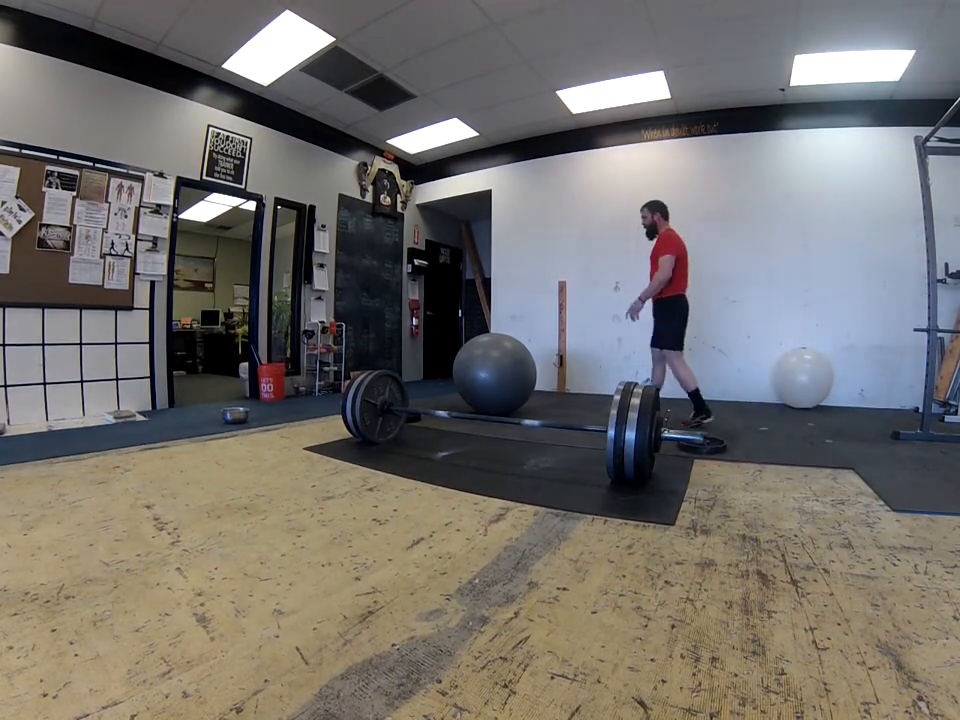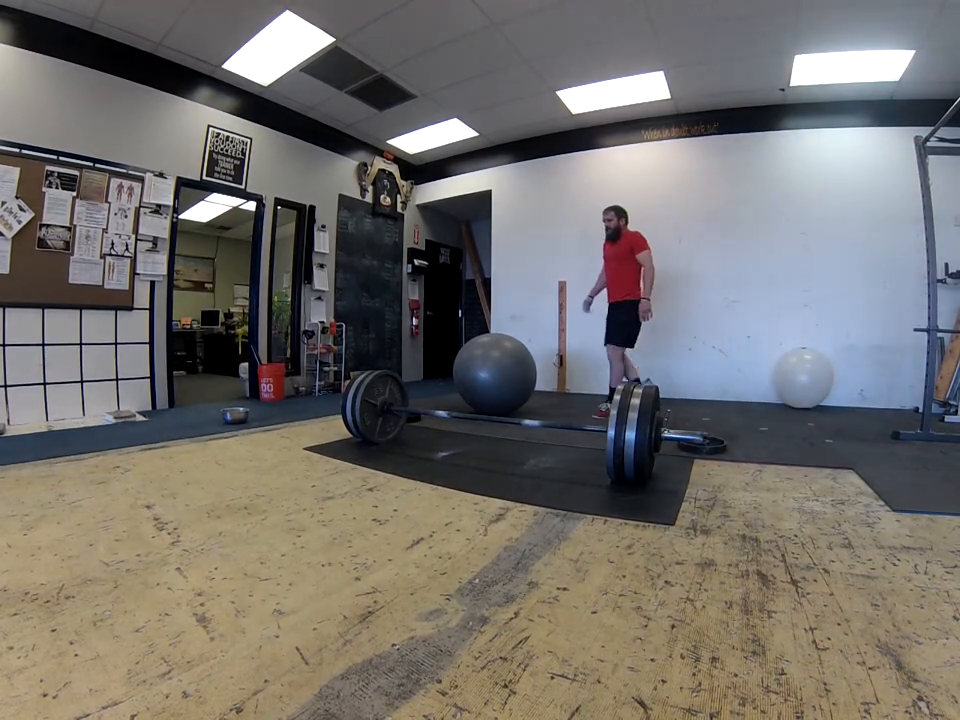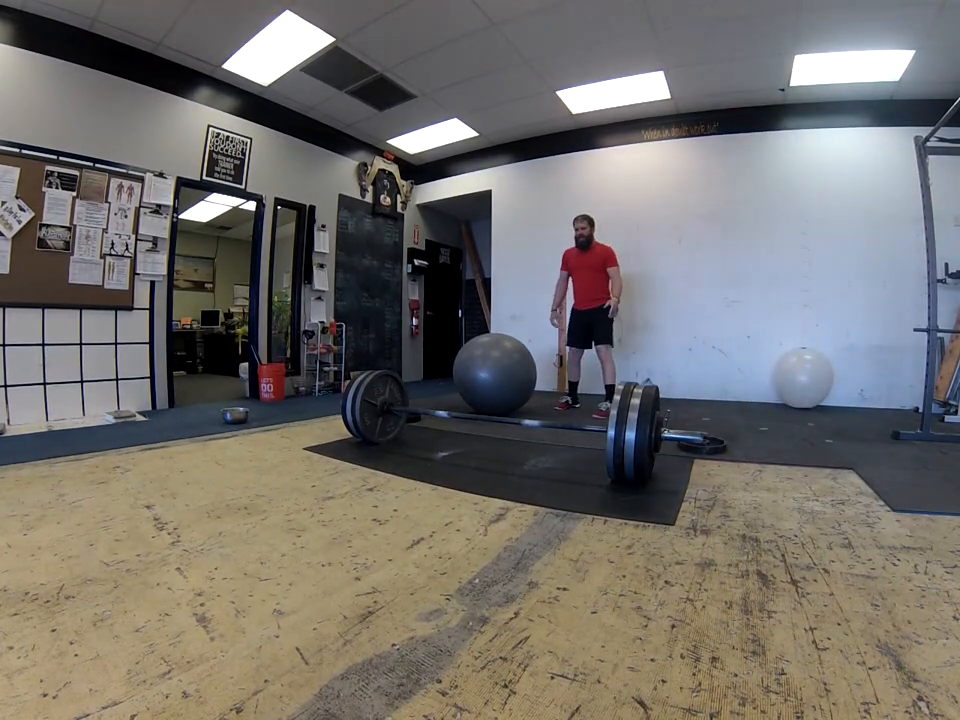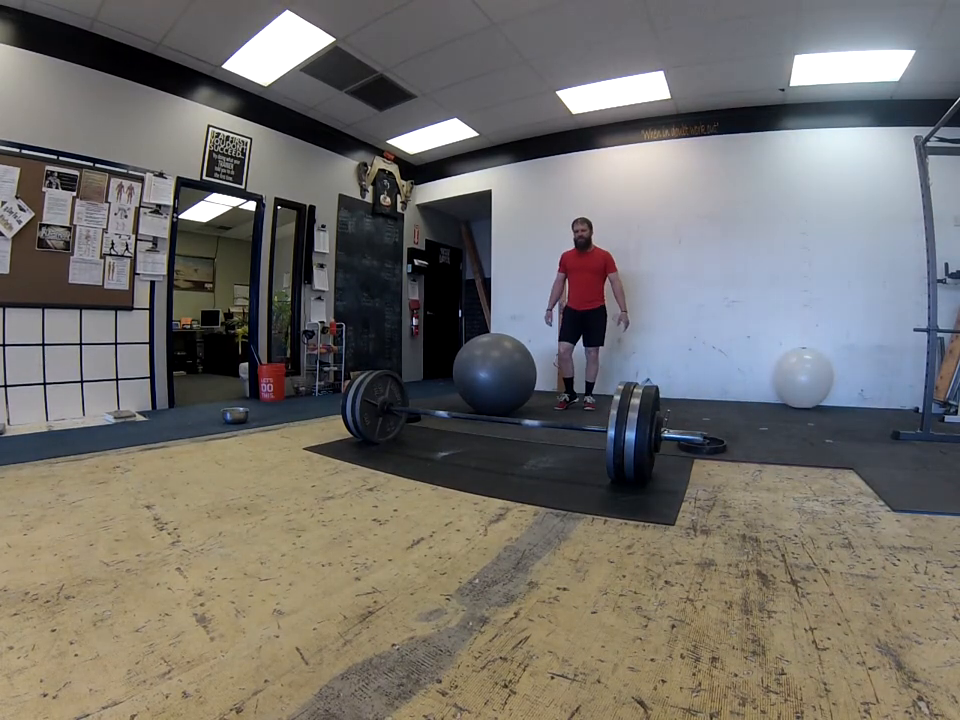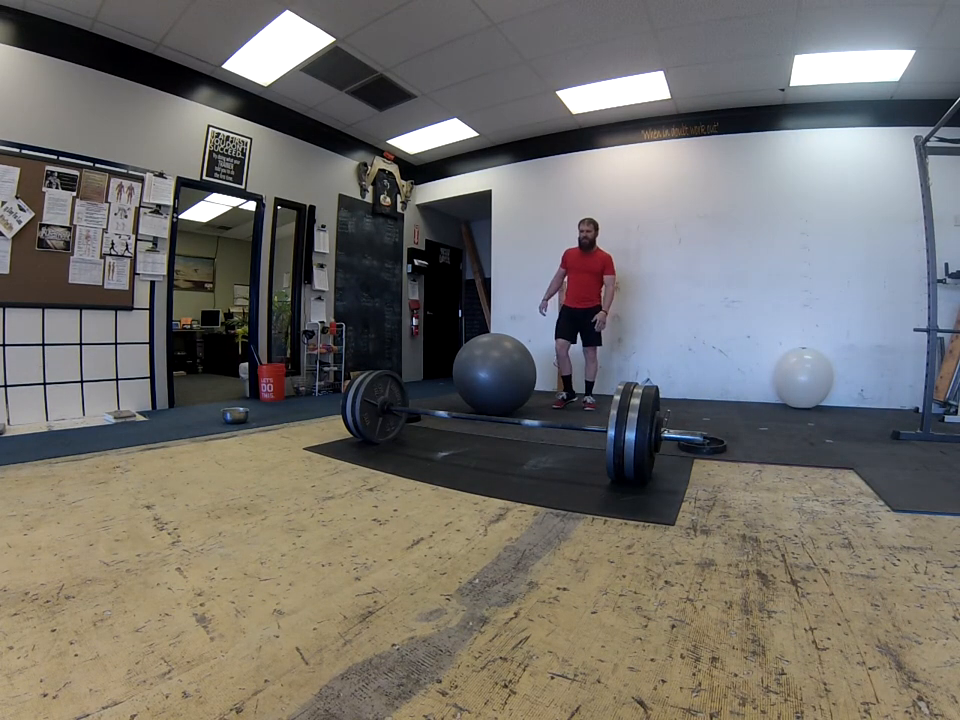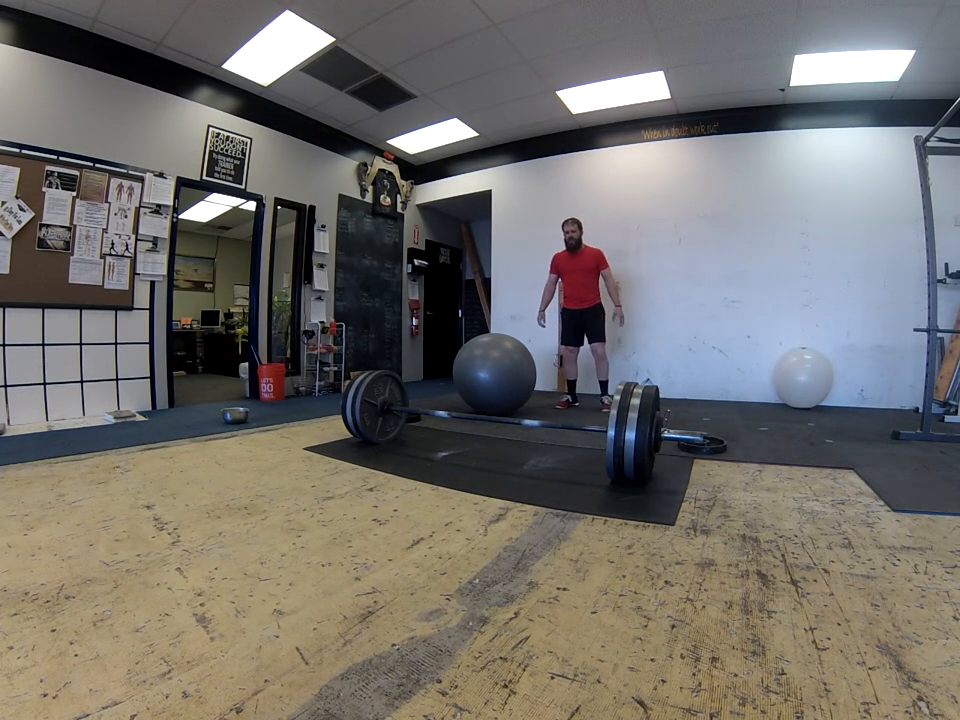
dt=0.5s
person 1, frame 1
left shoulder: (666, 239)
right shoulder: (671, 238)
left elbow: (663, 275)
left wrist: (640, 300)
left hip: (668, 305)
right hip: (669, 304)
left knee: (674, 358)
right knee: (658, 357)
left ankle: (702, 411)
person 1, frame 2
left shoulder: (635, 238)
right shoulder: (608, 244)
left elbow: (648, 267)
left wrist: (645, 298)
right wrist: (591, 295)
left hip: (629, 306)
right hip: (615, 305)
left knee: (613, 354)
right knee: (618, 354)
left ankle: (611, 402)
person 1, frame 3
left shoulder: (605, 252)
right shoulder: (568, 254)
left elbow: (616, 278)
right elbow: (563, 282)
left wrist: (615, 299)
right wrist: (555, 308)
left hip: (600, 310)
right hip: (578, 311)
left knee: (604, 353)
right knee: (573, 355)
left ankle: (607, 402)
right ankle: (572, 396)
person 1, frame 4
left shoulder: (604, 256)
right shoulder: (566, 257)
left elbow: (616, 284)
right elbow: (559, 283)
left wrist: (623, 311)
right wrist: (549, 308)
left hip: (596, 312)
right hip: (572, 311)
left knee: (592, 354)
right knee: (564, 351)
left ankle: (588, 396)
right ankle: (569, 393)
person 1, frame 5
left shoulder: (605, 258)
right shoulder: (569, 254)
left elbow: (610, 287)
right elbow: (559, 277)
left wrist: (604, 311)
right wrist: (546, 298)
left hip: (591, 311)
right hip: (569, 309)
left knee: (590, 353)
right knee: (561, 348)
left ankle: (588, 395)
right ankle: (567, 391)
person 1, frame 6
left shoulder: (596, 254)
right shoulder: (558, 258)
left elbow: (609, 280)
right elbow: (551, 284)
left wrist: (617, 305)
right wrist: (542, 309)
left hip: (593, 309)
right hip: (569, 312)
left knee: (598, 350)
right knee: (568, 353)
left ankle: (605, 395)
right ankle: (571, 395)
